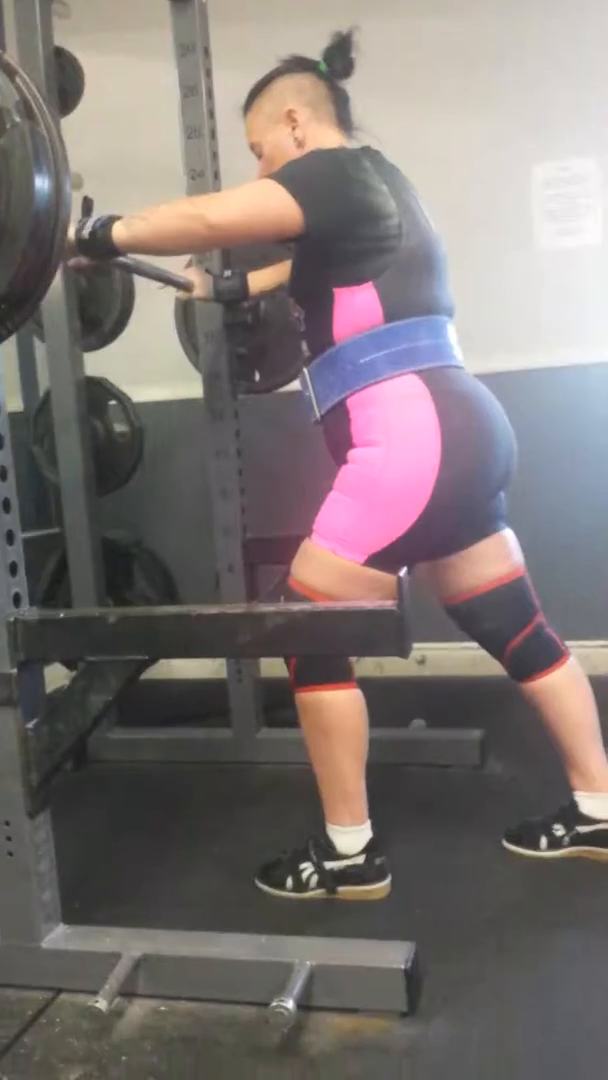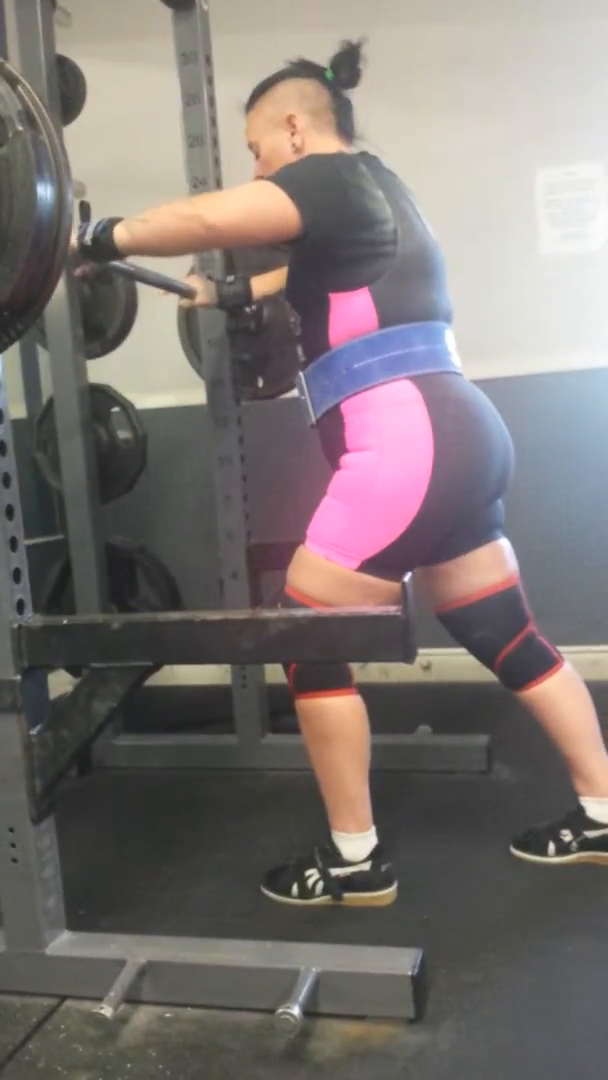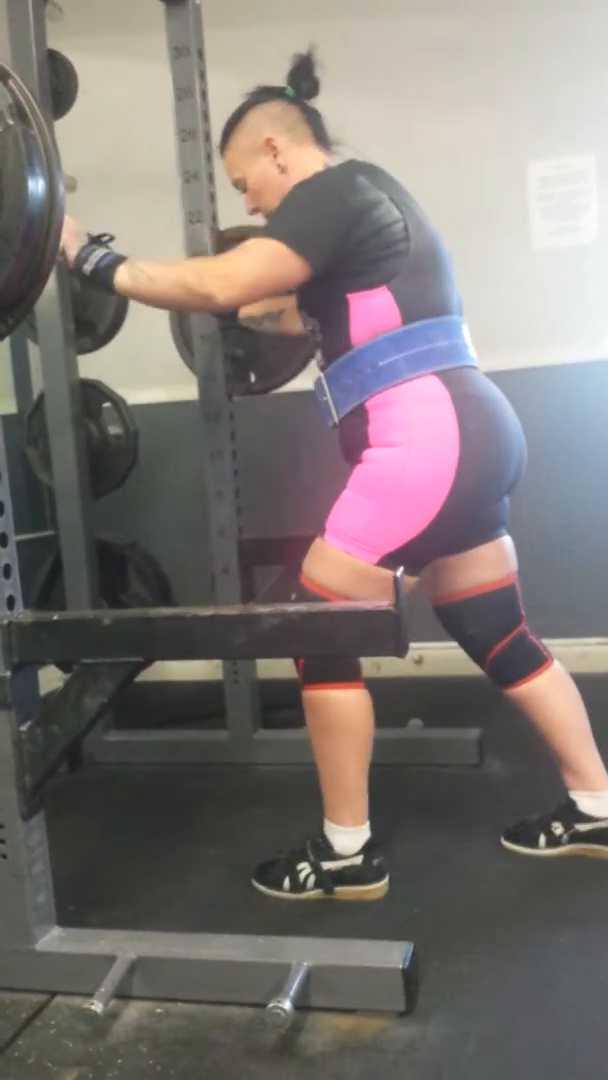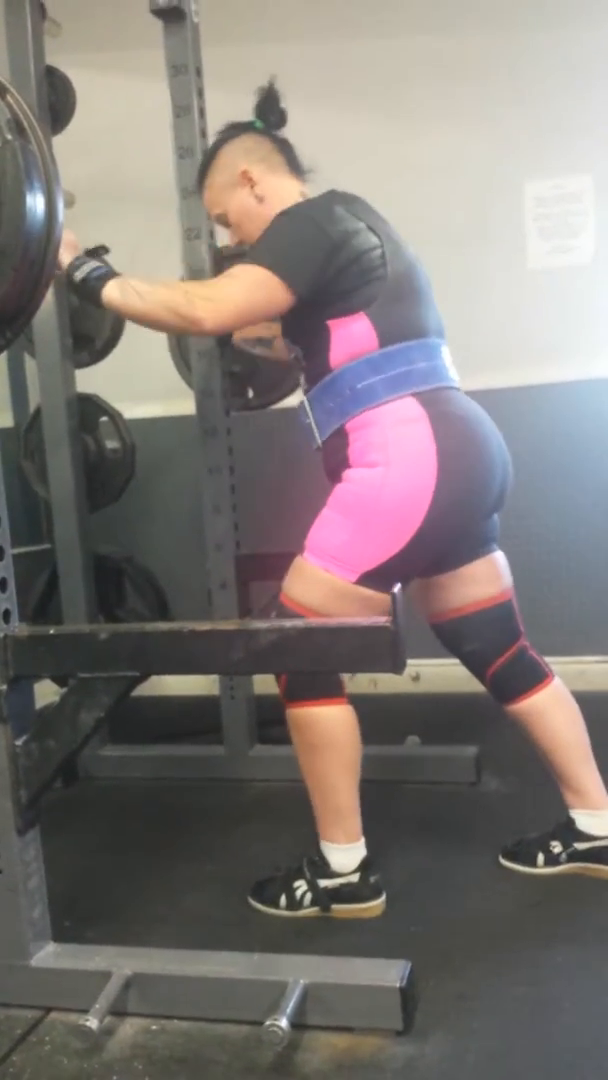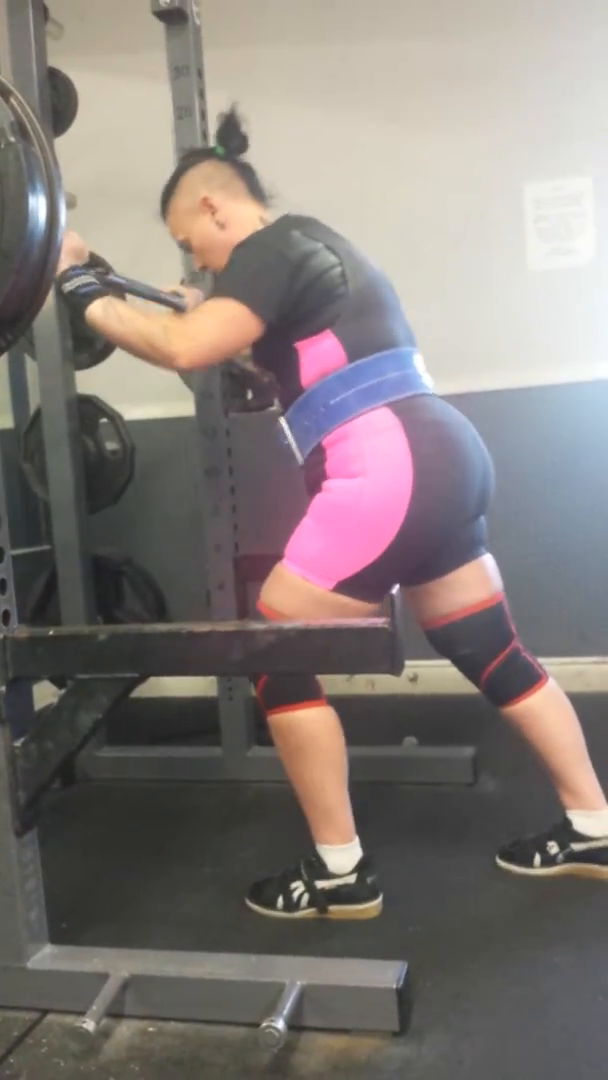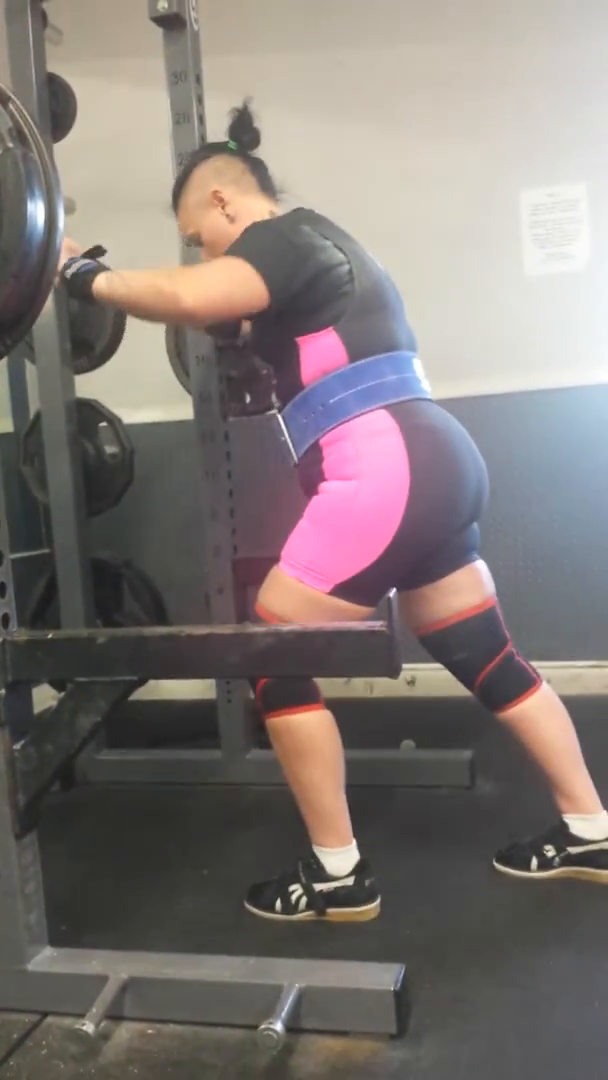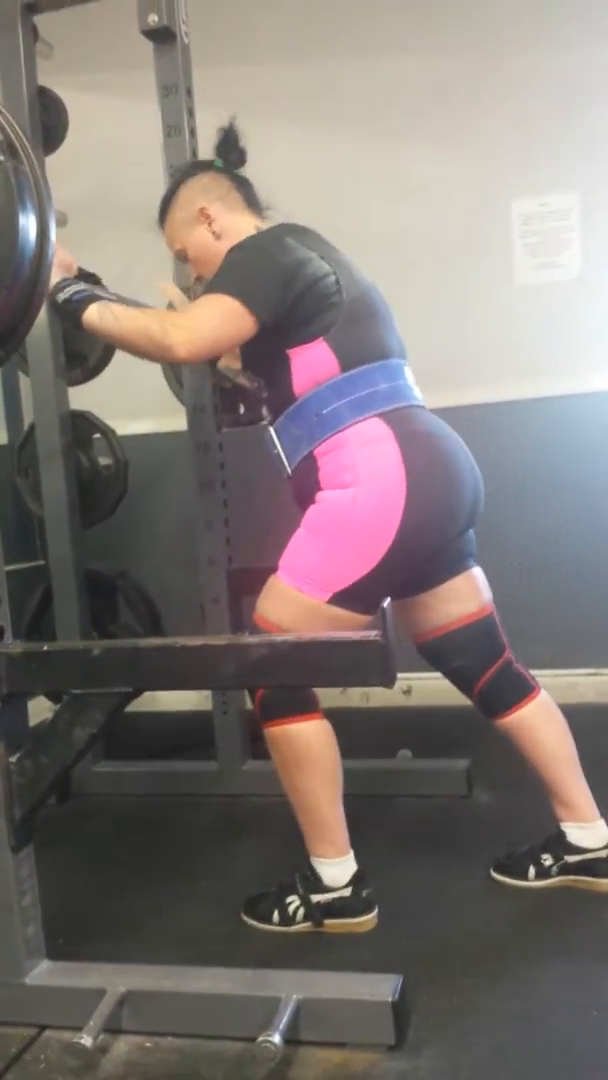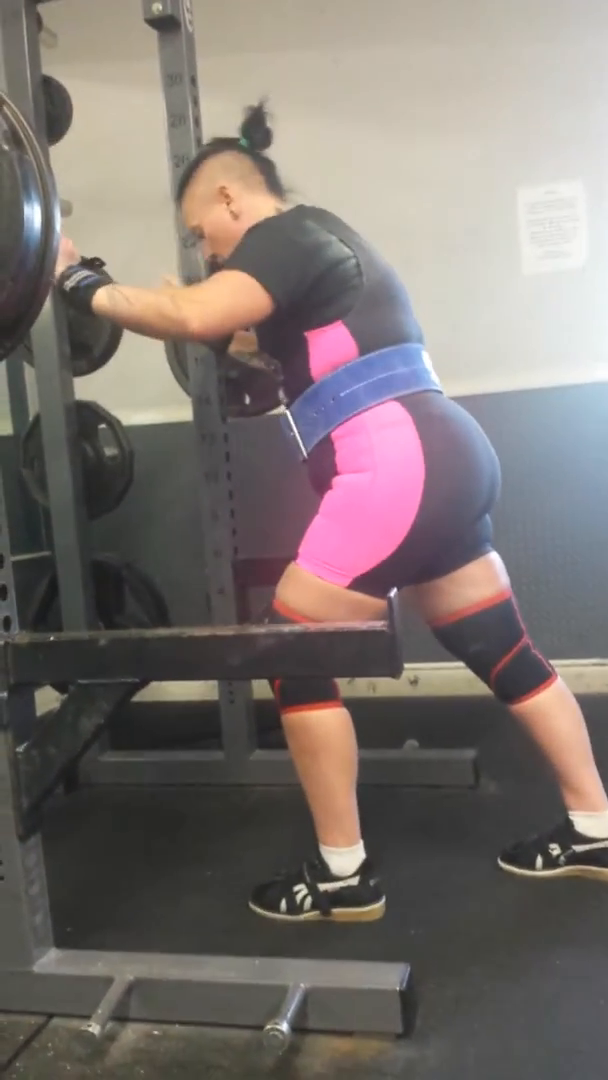
dt=0.4s
person 1, frame 1
left shoulder: (338, 172)
right shoulder: (369, 185)
left elbow: (214, 216)
left wrist: (99, 234)
right wrist: (230, 288)
left hip: (409, 439)
right hip: (460, 430)
right knee: (514, 630)
left ankle: (349, 853)
person 1, frame 2
left shoulder: (337, 178)
right shoulder: (367, 192)
left elbow: (214, 216)
left wrist: (104, 239)
right wrist: (232, 293)
left hip: (406, 445)
right hip: (457, 436)
right knee: (506, 639)
left ankle: (355, 860)
person 1, frame 3
left shoulder: (335, 192)
right shoulder: (362, 197)
left elbow: (222, 285)
right elbow: (314, 298)
left wrist: (98, 264)
right wrist: (250, 303)
left hip: (424, 440)
right hip: (469, 431)
right knee: (497, 635)
left ankle: (348, 853)
person 1, frame 4
left shoulder: (312, 222)
right shoulder: (345, 225)
left elbow: (209, 312)
left wrist: (93, 277)
left hip: (406, 461)
right hip: (458, 452)
right knee: (498, 651)
left ankle: (343, 870)
person 1, frame 5
left shoulder: (272, 249)
right shoulder: (311, 246)
left elbow: (186, 349)
left wrist: (82, 290)
right wrist: (209, 307)
left hip: (386, 472)
right hip: (442, 459)
left knee: (276, 658)
right knee: (492, 656)
left ankle: (340, 872)
person 1, frame 6
left shoulder: (283, 236)
right shoulder: (318, 245)
left elbow: (190, 295)
left wrist: (82, 275)
right wrist: (232, 329)
left hip: (381, 474)
right hip: (435, 464)
right knee: (485, 658)
left ankle: (338, 874)
person 1, frame 7
left shoulder: (267, 252)
right shoulder: (303, 259)
left elbow: (181, 339)
left wrist: (73, 298)
right wrist: (222, 353)
left hip: (379, 483)
right hip: (429, 472)
right knee: (483, 665)
left ankle: (334, 886)
person 1, frame 8
left shoulder: (288, 234)
right shoulder: (319, 241)
left elbow: (196, 315)
left wrist: (84, 286)
right wrist: (230, 337)
left hip: (395, 467)
right hip: (446, 457)
right knee: (502, 652)
left ankle: (343, 875)
